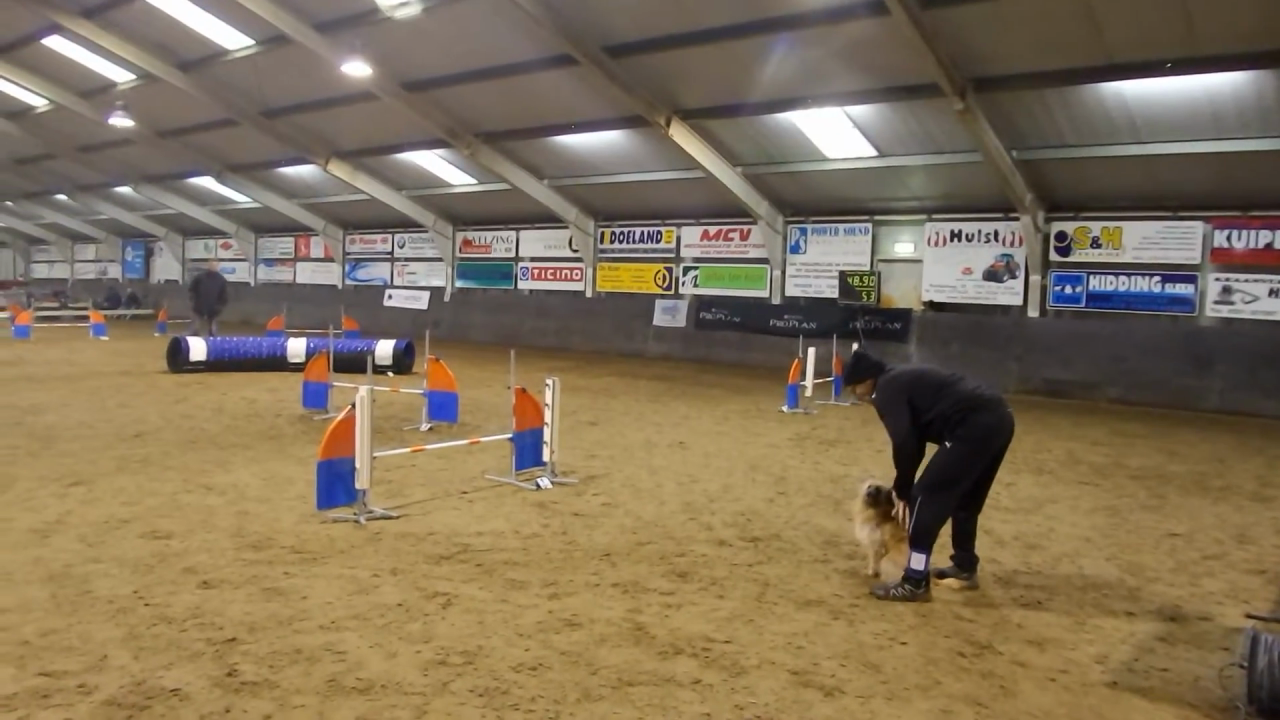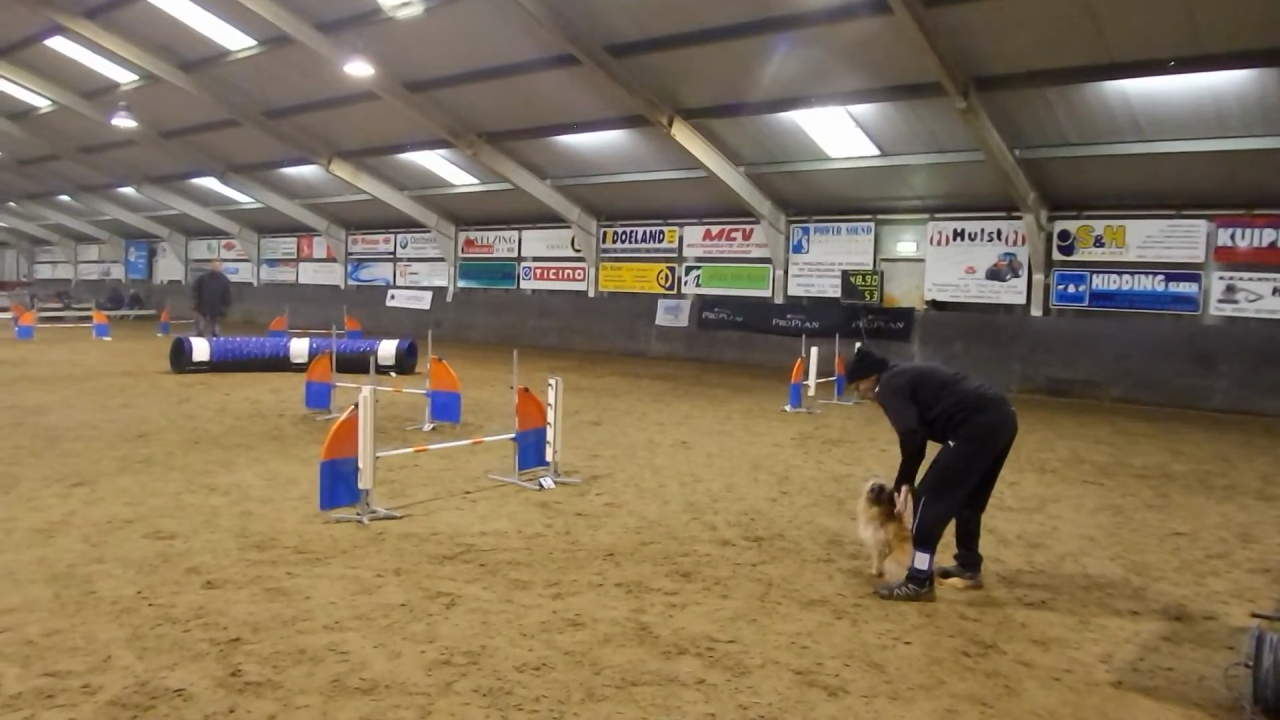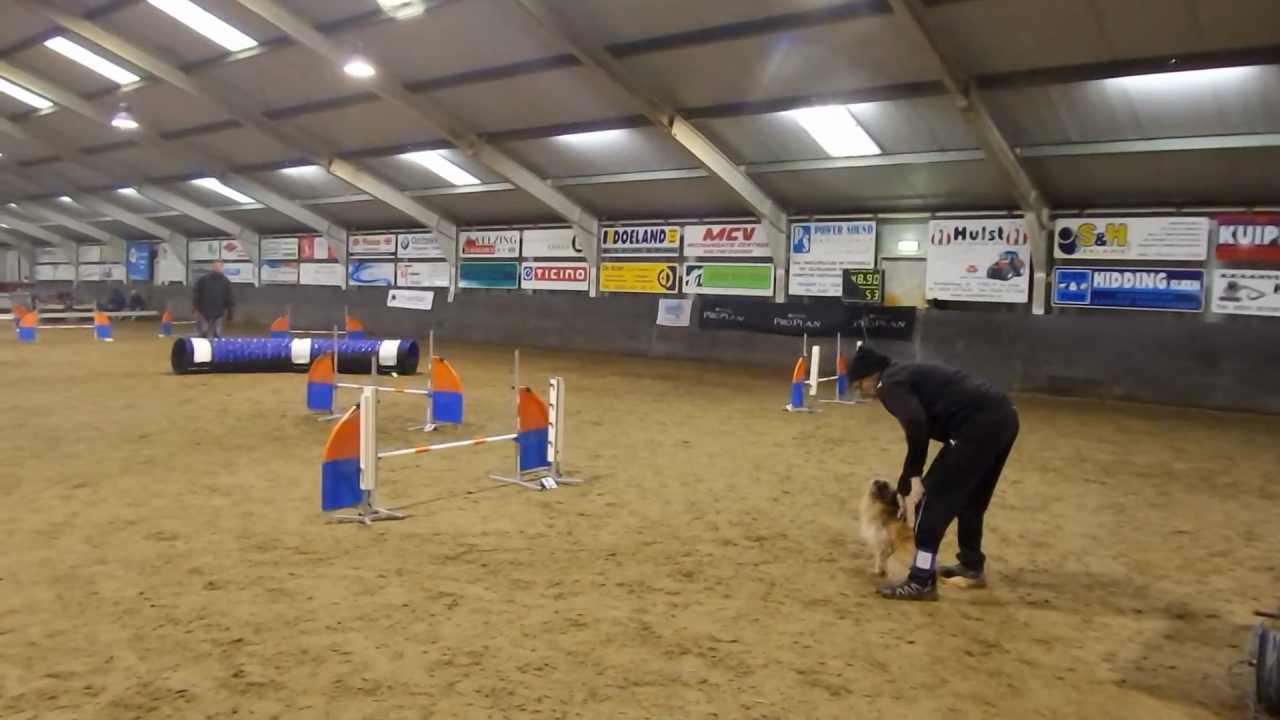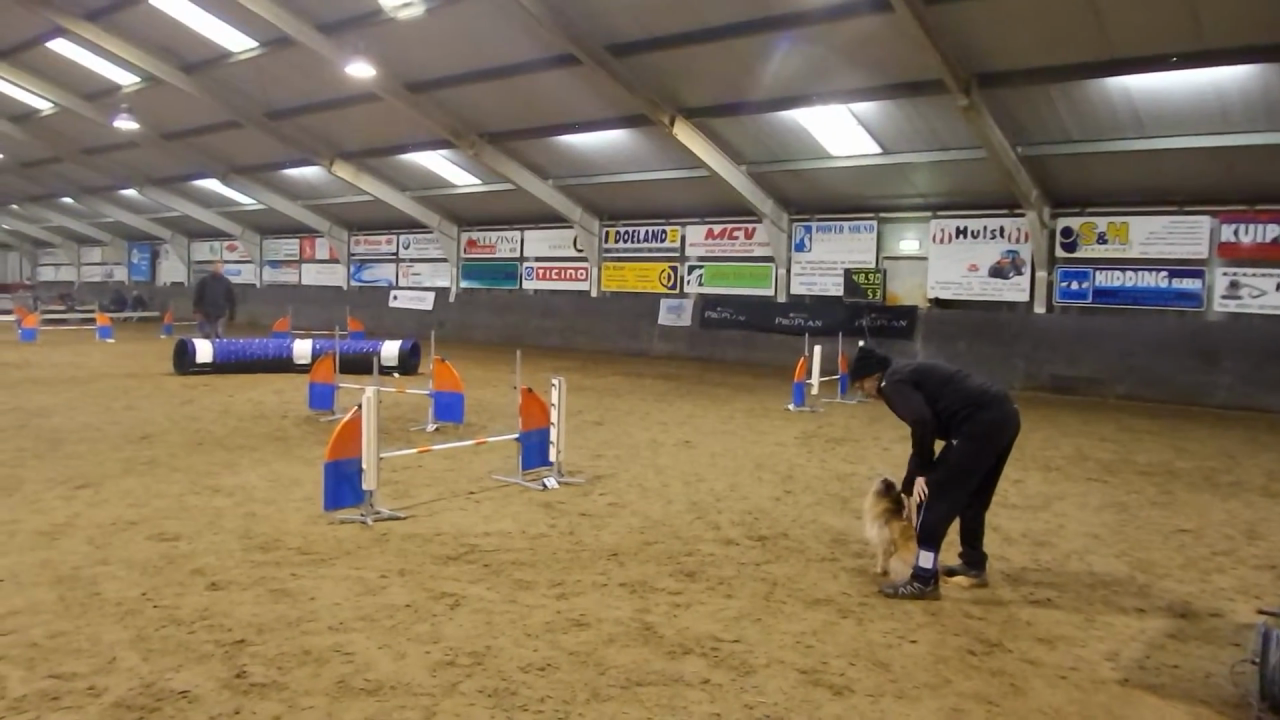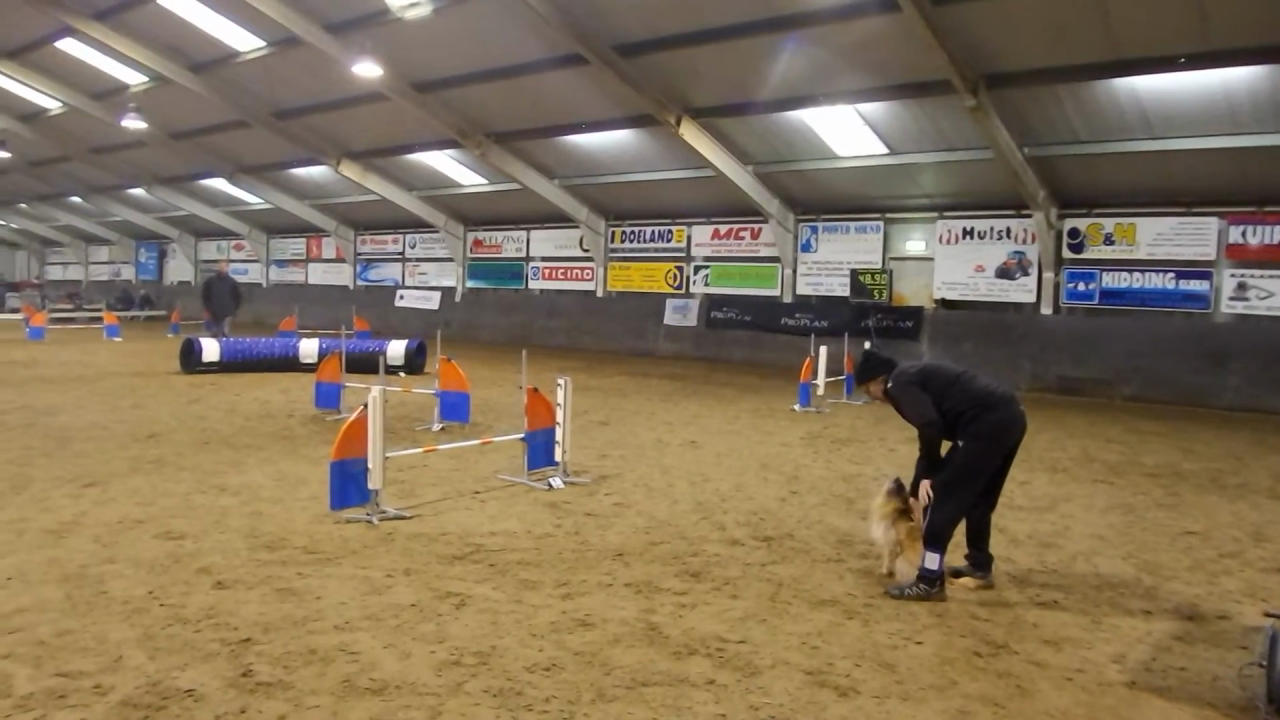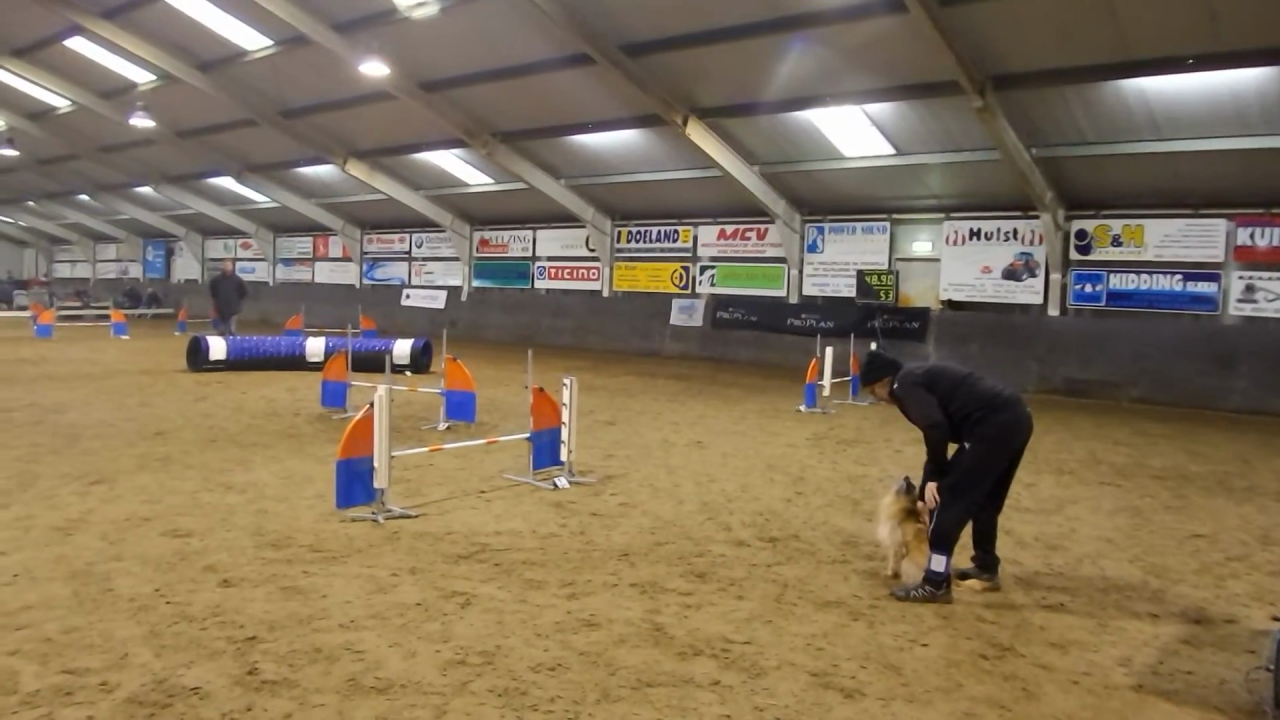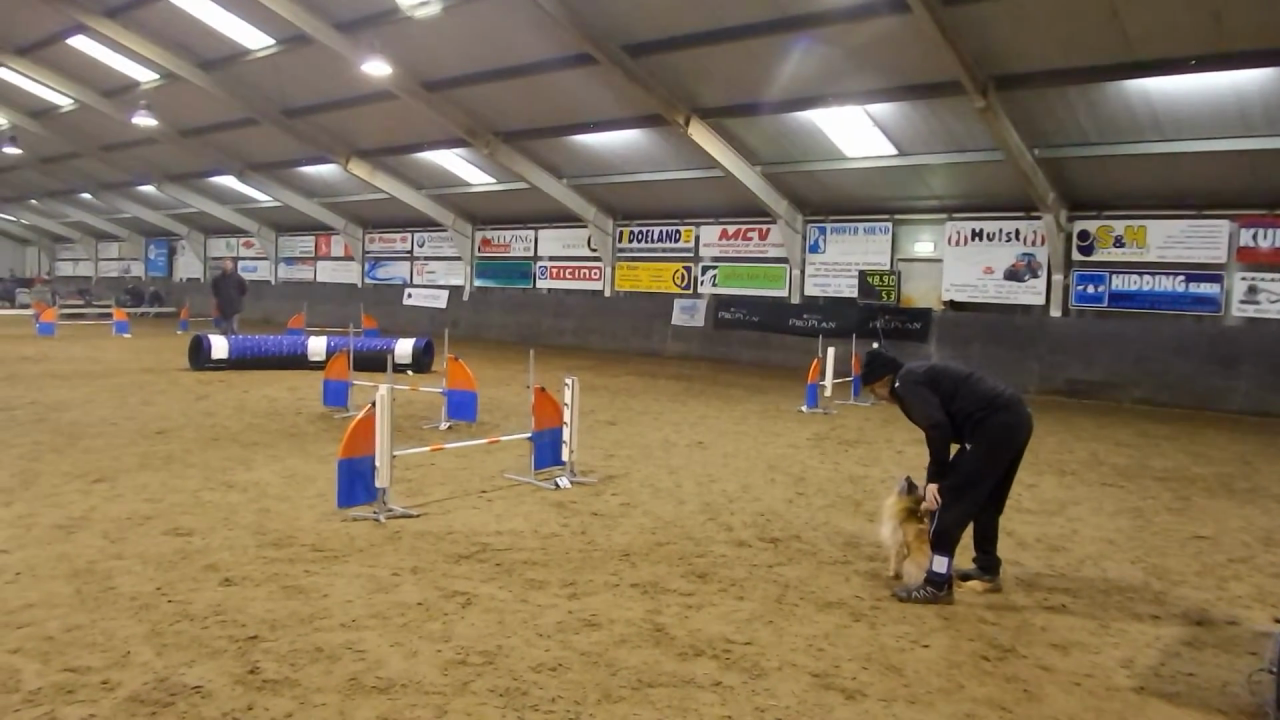
dt=0.1s
person 1, frame 1
left shoulder: (886, 390)
right shoulder: (902, 380)
left elbow: (904, 445)
right elbow: (915, 442)
left wrist: (903, 494)
right wrist: (903, 491)
left hip: (975, 426)
right hip: (999, 419)
left knee: (927, 497)
right knee: (965, 499)
left ankle: (915, 582)
right ankle: (965, 568)
person 1, frame 2
left shoulder: (889, 386)
right shoulder: (905, 377)
left elbow: (910, 434)
right elbow: (918, 434)
left wrist: (906, 482)
right wrist: (903, 485)
left hip: (978, 426)
right hip: (1002, 418)
left knee: (932, 497)
right knee: (968, 498)
left ankle: (919, 582)
right ankle: (969, 567)
person 1, frame 3
left shoulder: (891, 383)
right shoulder: (906, 376)
left elbow: (916, 425)
right elbow: (921, 428)
left wrist: (915, 472)
right wrist: (904, 487)
left hip: (979, 424)
right hip: (1003, 416)
left knee: (933, 496)
right knee: (971, 497)
left ankle: (921, 581)
right ankle: (971, 566)
person 1, frame 4
left shoulder: (893, 382)
right shoulder: (908, 375)
left elbow: (922, 422)
right elbow: (925, 426)
left wrist: (921, 471)
right wrist: (907, 487)
left hip: (981, 423)
right hip: (1005, 415)
left knee: (934, 495)
right knee: (972, 496)
left ankle: (924, 580)
right ankle: (974, 565)
person 1, frame 5
left shoulder: (900, 384)
right shoulder: (914, 377)
left elbow: (930, 425)
right elbow: (932, 426)
left wrist: (928, 474)
right wrist: (916, 488)
left hip: (987, 423)
right hip: (1010, 416)
left knee: (940, 498)
right knee: (979, 497)
left ankle: (930, 581)
right ankle: (980, 566)
person 1, frame 6
left shoulder: (905, 384)
right shoulder: (919, 378)
left elbow: (936, 427)
right elbow: (937, 428)
left wrist: (934, 477)
right wrist: (925, 489)
left hip: (994, 426)
right hip: (1016, 418)
left knee: (947, 500)
right knee: (985, 499)
left ankle: (936, 583)
right ankle: (986, 569)
person 1, frame 7
left shoulder: (907, 383)
right shoulder: (920, 376)
left elbow: (937, 428)
right elbow: (943, 426)
left wrist: (935, 478)
right wrist: (938, 476)
left hip: (994, 426)
right hip: (1016, 418)
left knee: (949, 501)
right knee: (987, 500)
left ankle: (937, 584)
right ankle: (987, 569)
